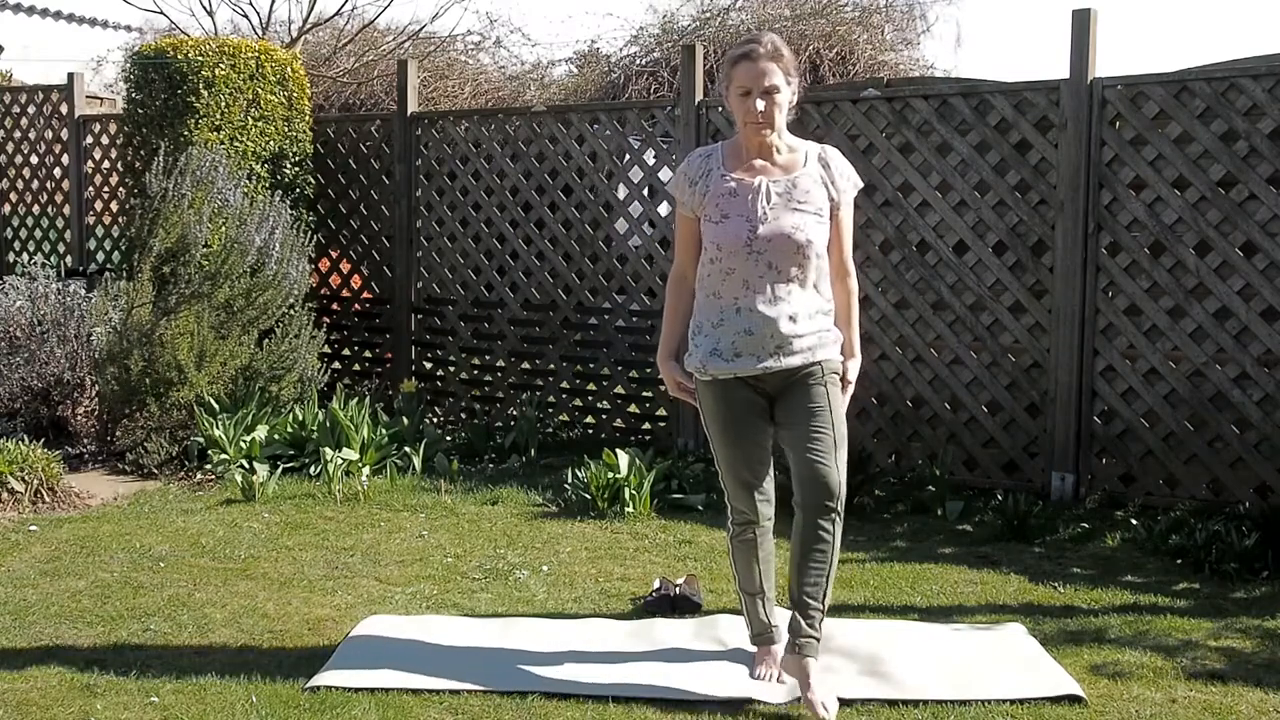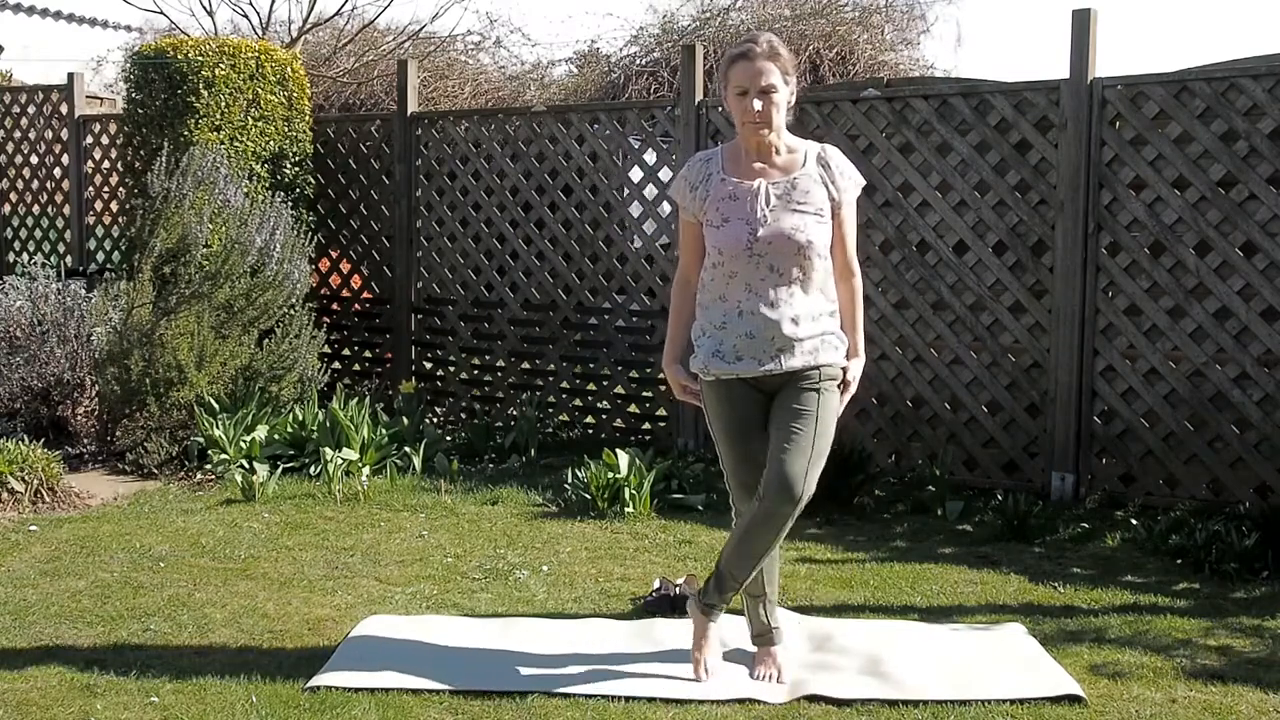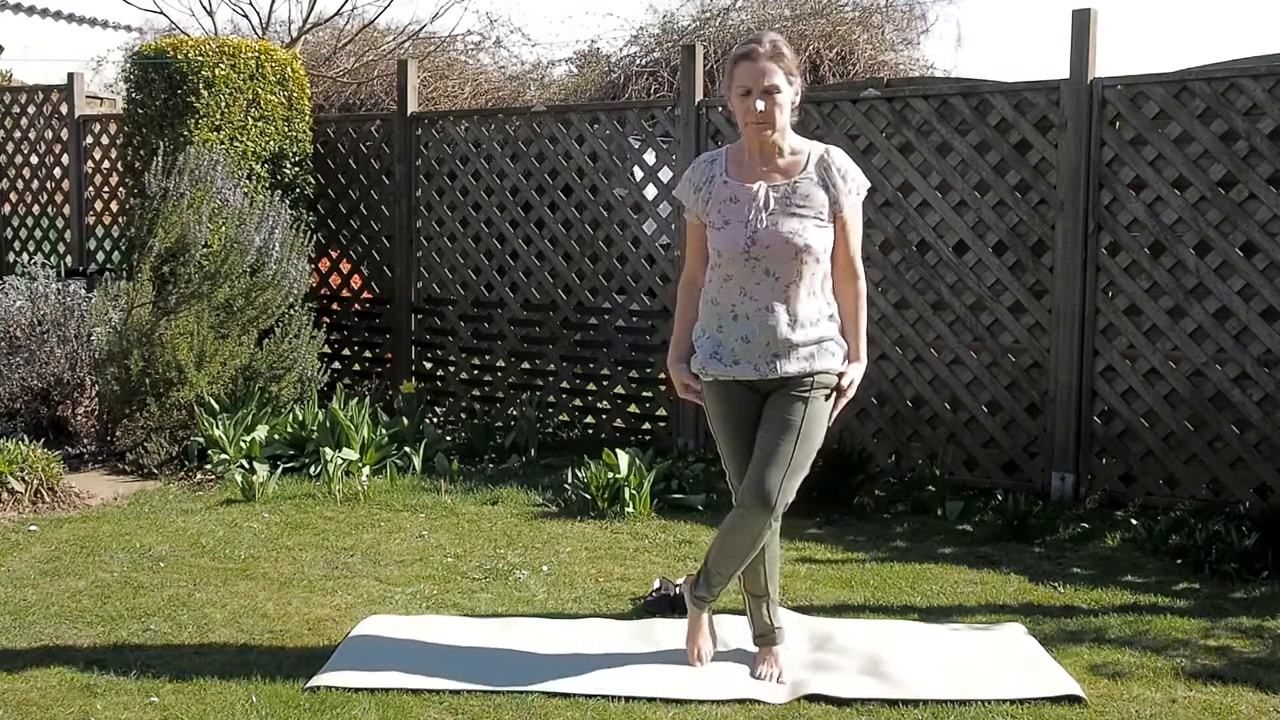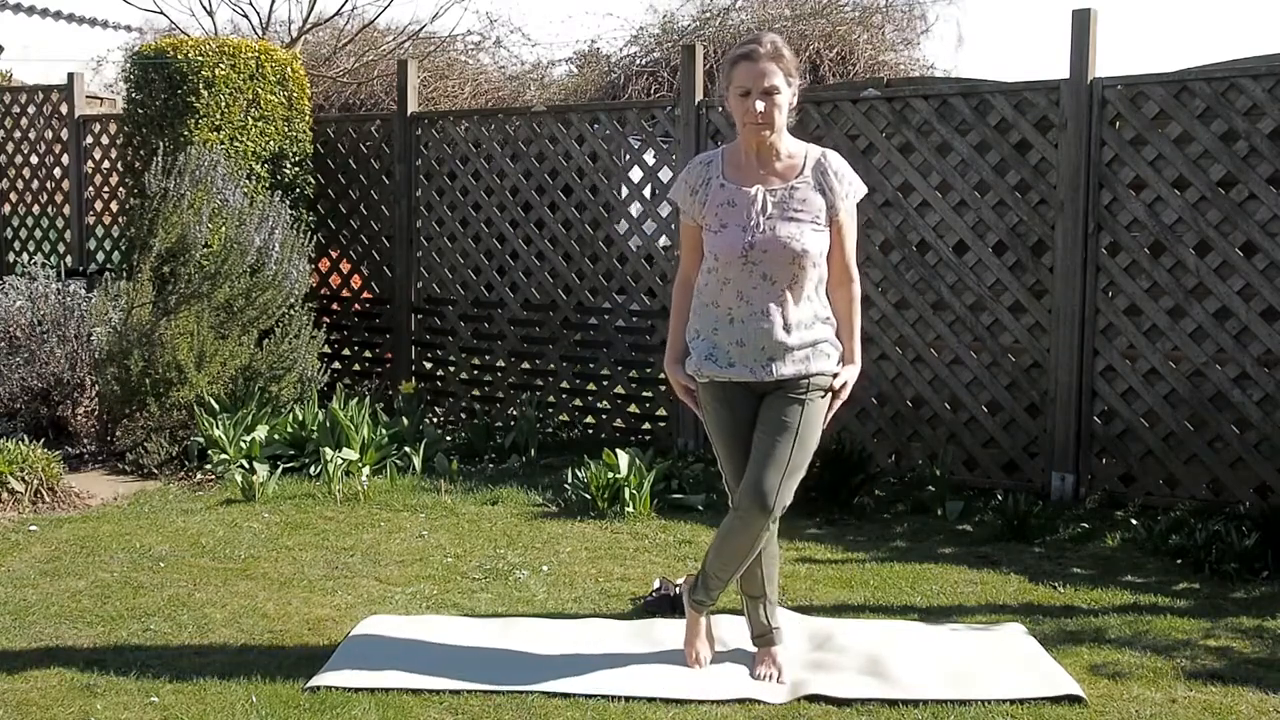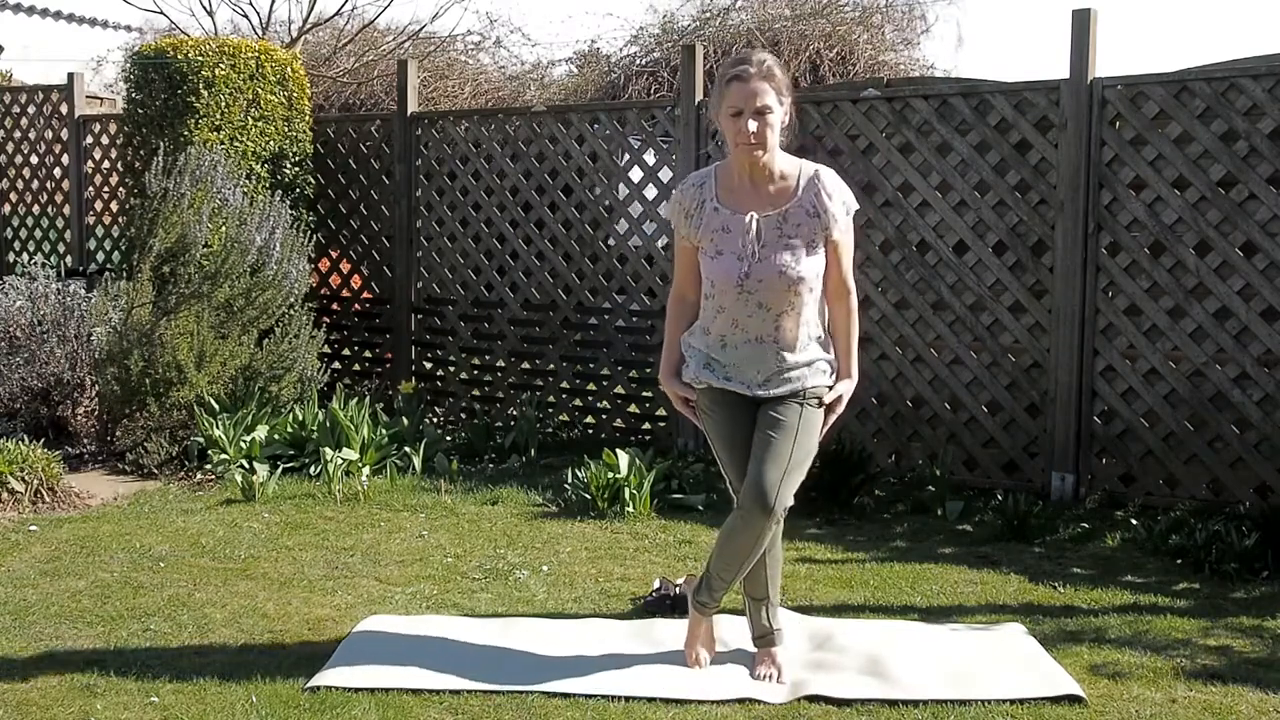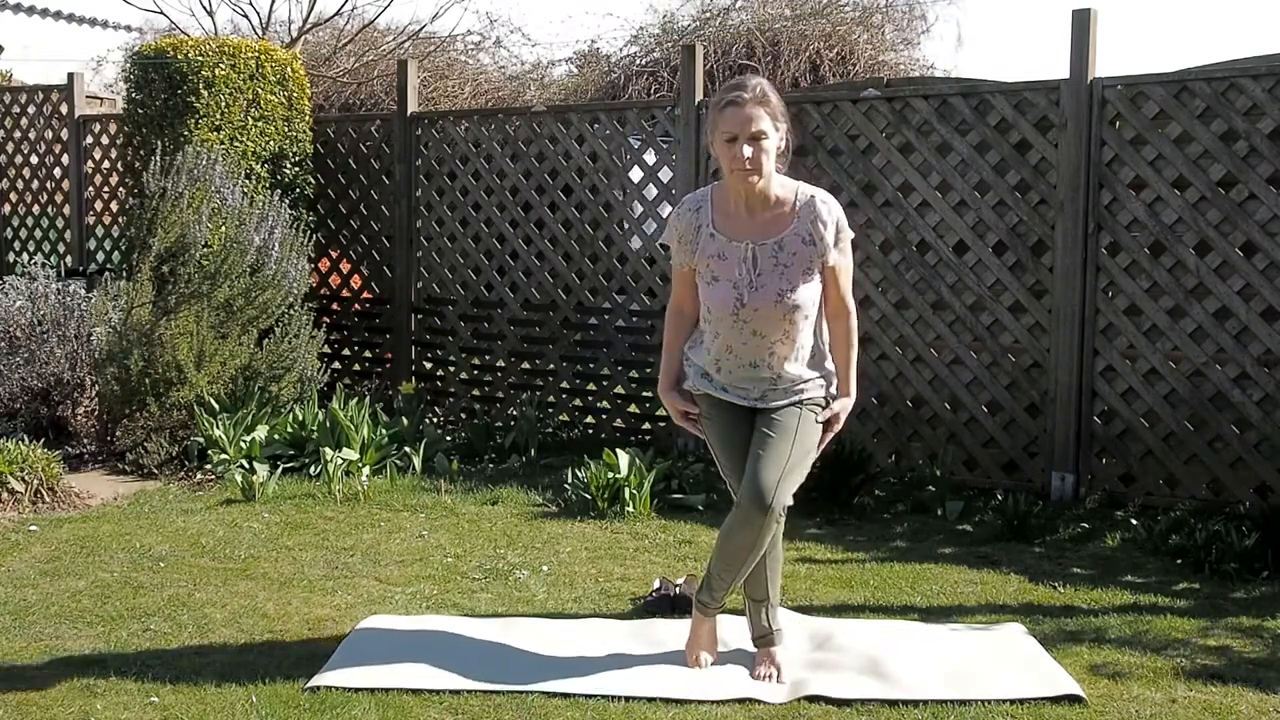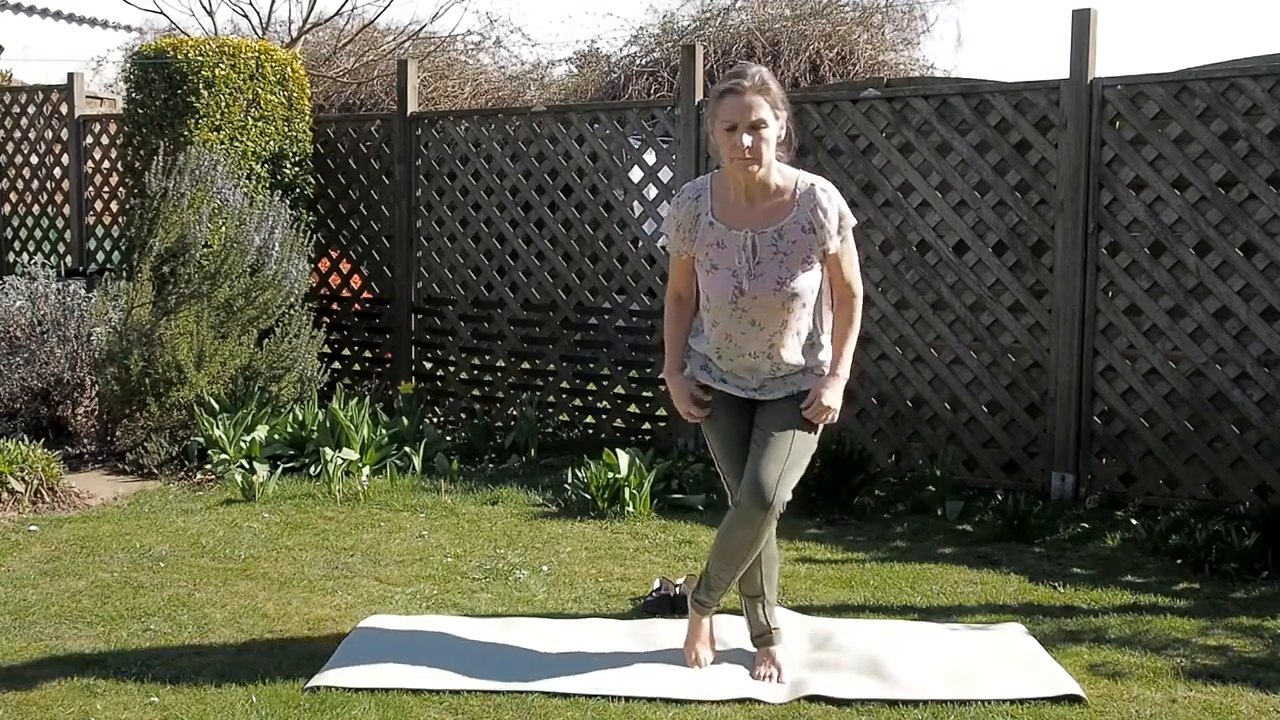
dt=0.4s
person 1, frame 1
left shoulder: (827, 168)
right shoulder: (700, 172)
left elbow: (842, 271)
right elbow: (684, 272)
left wrist: (852, 351)
right wrist: (668, 354)
left hip: (808, 361)
right hip: (725, 366)
left knee: (824, 490)
right knee: (750, 508)
left ankle: (802, 648)
right ankle: (764, 639)
person 1, frame 2
left shoulder: (826, 168)
right shoulder: (701, 175)
left elbow: (846, 271)
right elbow: (688, 275)
left wrist: (856, 351)
right wrist: (673, 356)
left hip: (812, 362)
right hip: (728, 366)
left knee: (789, 491)
right knee: (751, 501)
left ankle: (709, 601)
right ankle: (766, 635)
person 1, frame 3
left shoulder: (831, 171)
right shoulder: (706, 176)
left elbow: (850, 274)
right elbow: (694, 275)
left wrist: (857, 355)
right wrist: (678, 354)
left hip: (808, 366)
right hip: (726, 367)
left knee: (766, 500)
right knee: (755, 502)
left ankle: (700, 591)
right ankle: (768, 636)
person 1, frame 4
left shoulder: (827, 173)
right shoulder: (702, 177)
left elbow: (844, 276)
right elbow: (688, 276)
left wrist: (850, 357)
right wrist: (673, 356)
left hip: (802, 368)
right hip: (720, 368)
left knee: (765, 503)
right knee: (751, 504)
left ankle: (699, 596)
right ankle: (766, 637)
person 1, frame 5
left shoulder: (822, 191)
right shoulder: (695, 195)
left elbow: (841, 291)
right elbow: (684, 292)
left wrist: (847, 373)
right wrist: (669, 369)
left hip: (799, 380)
right hip: (718, 378)
left knee: (766, 501)
right knee: (757, 504)
left ankle: (703, 600)
right ankle: (768, 637)
person 1, frame 6
left shoulder: (819, 214)
right shoulder: (692, 217)
left elbow: (841, 312)
right elbow: (681, 308)
left wrist: (846, 393)
right wrist: (668, 383)
left hip: (797, 392)
right hip: (718, 389)
left knee: (764, 500)
right knee: (760, 507)
left ankle: (707, 603)
right ankle: (768, 636)
person 1, frame 7
left shoulder: (818, 202)
right shoulder: (691, 206)
left elbow: (848, 294)
right elbow: (679, 294)
left wrist: (836, 378)
right wrist: (674, 373)
left hip: (796, 385)
right hip: (718, 382)
left knee: (762, 501)
right knee: (751, 505)
left ankle: (701, 602)
right ankle: (766, 635)
